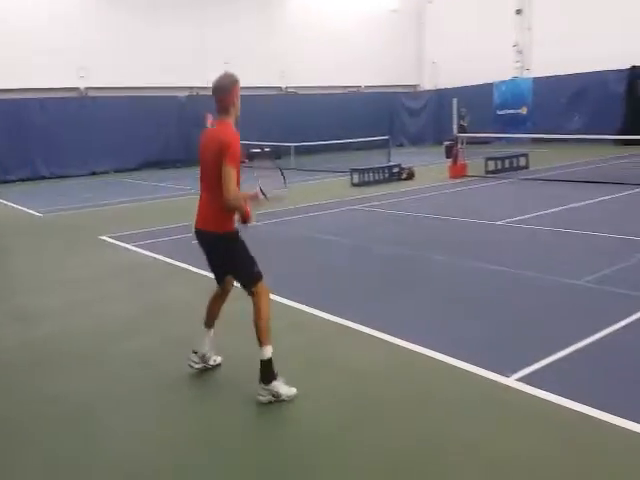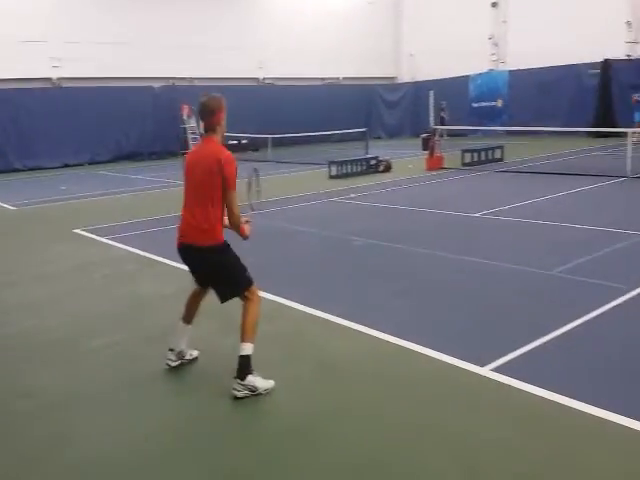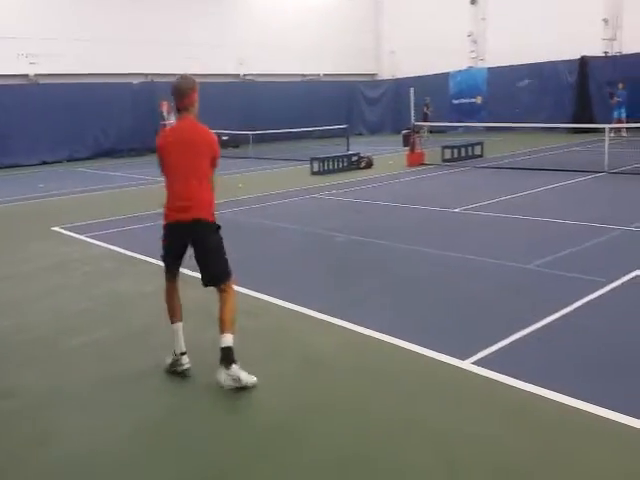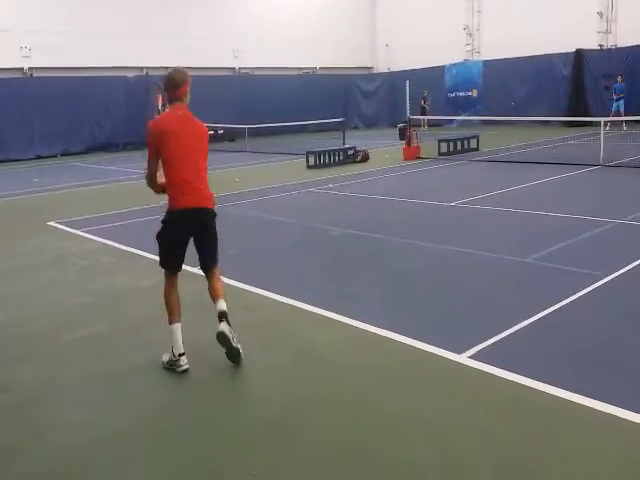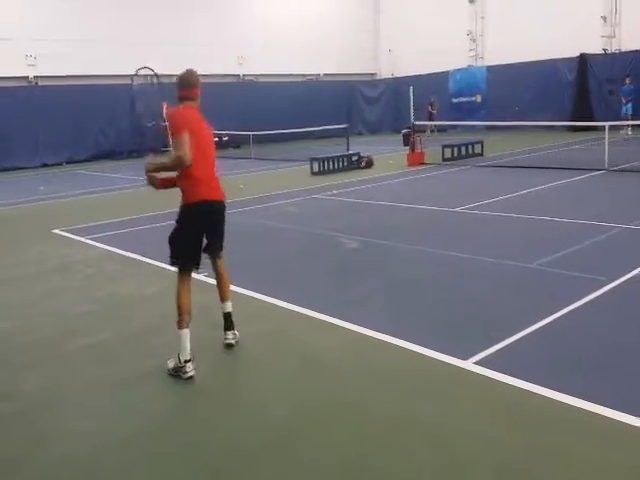
dt=0.2s
person 1, frame 1
left shoulder: (208, 135)
right shoulder: (230, 138)
right elbow: (229, 197)
left wrist: (241, 198)
right wrist: (245, 210)
left hip: (204, 227)
right hip: (220, 230)
left knee: (225, 285)
right knee: (259, 291)
left ankle: (202, 353)
right ankle: (267, 379)
person 1, frame 2
left shoulder: (192, 155)
right shoulder: (225, 158)
right elbow: (232, 212)
left wrist: (229, 222)
right wrist: (240, 228)
left hip: (185, 241)
right hip: (209, 243)
left knee: (203, 285)
right knee: (251, 296)
left ankle: (177, 350)
right ankle: (244, 376)
person 1, frame 3
left shoulder: (162, 138)
right shoulder: (208, 137)
left hip: (174, 220)
right hip: (203, 220)
left knee: (171, 280)
right knee: (226, 289)
left ankle: (180, 354)
right ankle: (228, 364)
person 1, frame 4
left shoulder: (157, 125)
right shoulder: (200, 127)
left elbow: (152, 178)
left hip: (179, 209)
right hip: (205, 206)
left knee: (170, 276)
right knee: (212, 271)
left ankle: (178, 353)
right ankle: (223, 323)
person 1, frame 5
left shoulder: (177, 115)
right shoulder: (204, 123)
left elbow: (184, 158)
left wrist: (152, 166)
right wrist: (162, 179)
left hip: (195, 202)
right hip: (217, 200)
left knee: (184, 276)
right knee: (217, 258)
left ankle: (185, 359)
right ankle: (229, 327)
